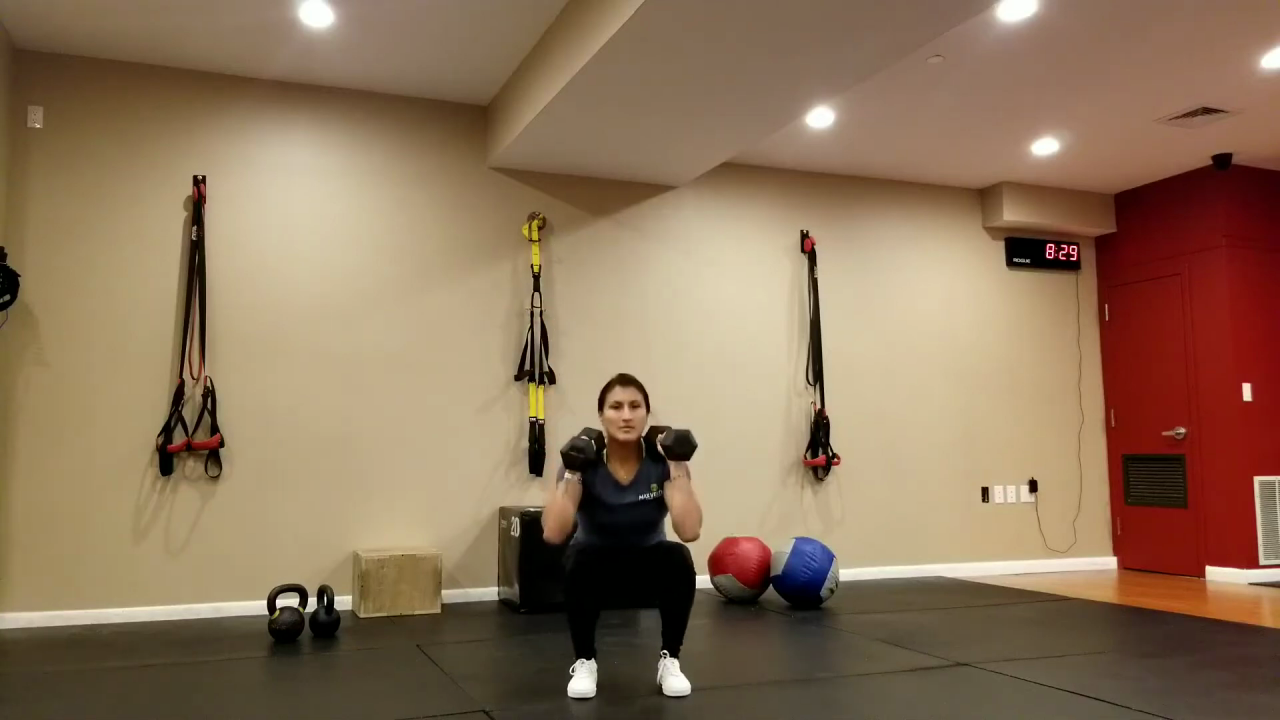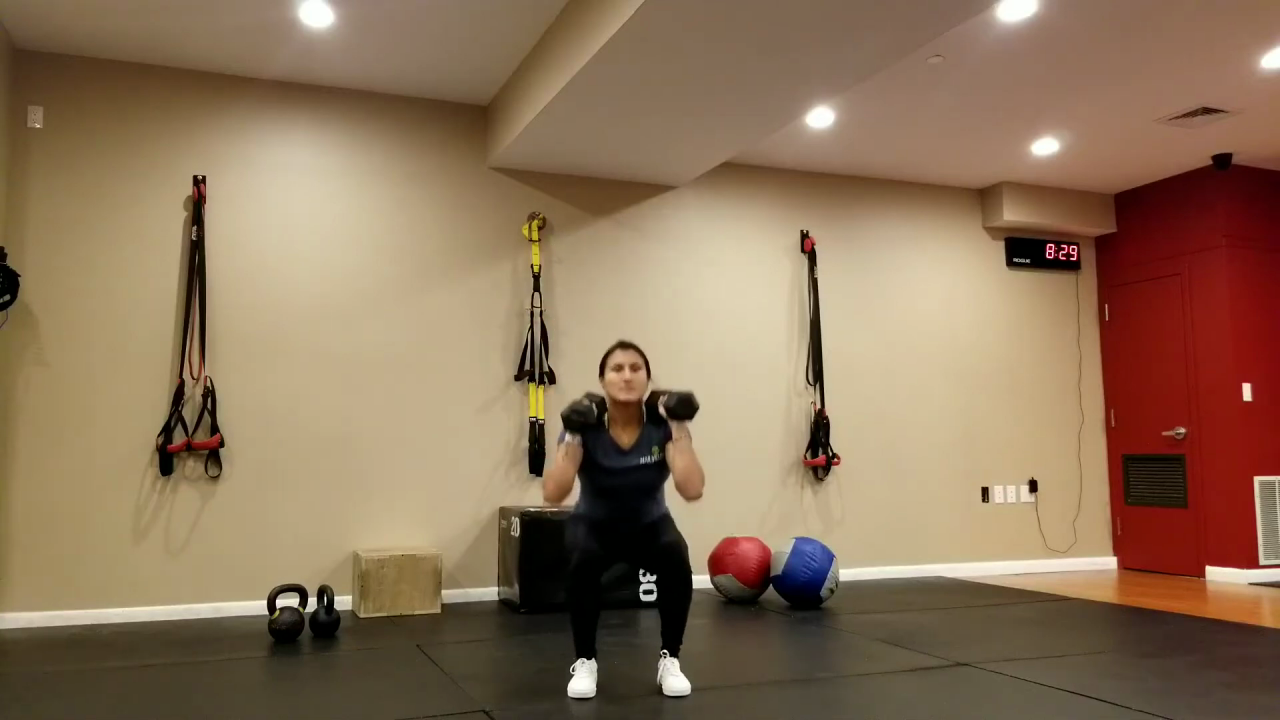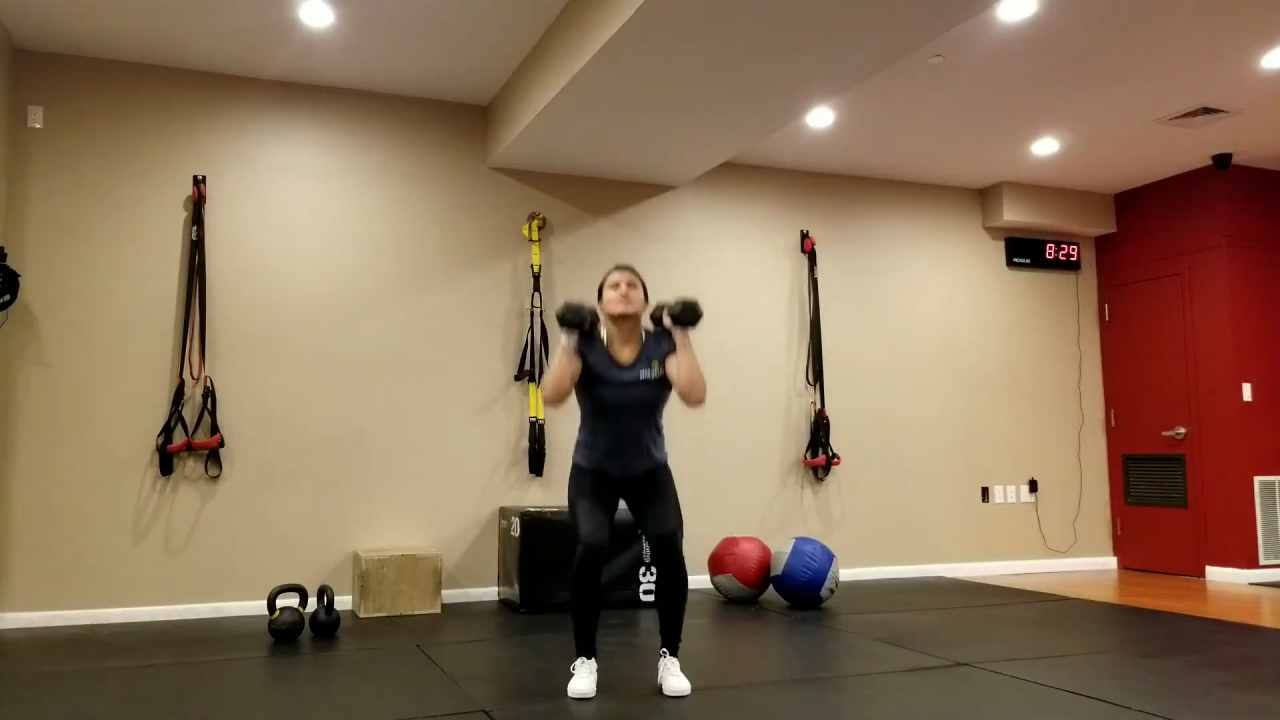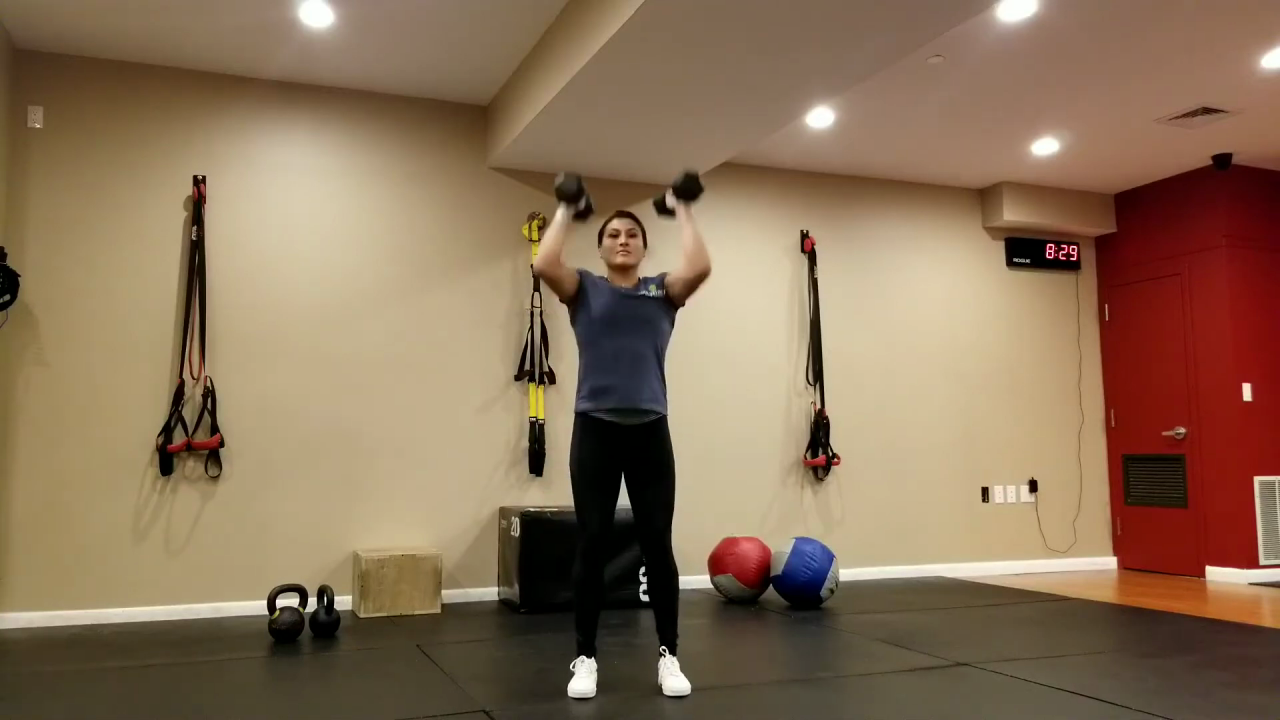
dt=0.2s
person 1, frame 1
left shoulder: (662, 463)
left elbow: (689, 531)
right elbow: (553, 534)
left wrist: (678, 468)
right wrist: (572, 474)
left hip: (646, 558)
right hip: (596, 558)
left knee: (678, 561)
right knee: (579, 564)
left ankle: (669, 660)
right ankle: (584, 662)
person 1, frame 2
left shoulder: (662, 427)
right shoulder: (587, 428)
left elbow: (693, 491)
right elbow: (553, 495)
left wrist: (679, 428)
right wrist: (572, 435)
left hip: (648, 526)
right hip: (595, 525)
left knee: (675, 558)
right knee: (584, 559)
left ankle: (669, 659)
right ankle: (585, 661)
person 1, frame 3
left shoulder: (662, 346)
right shoulder: (586, 347)
left elbow: (695, 395)
right elbow: (552, 395)
left wrist: (680, 336)
right wrist: (569, 339)
left hip: (649, 472)
right hip: (593, 473)
left knee: (668, 549)
right knee: (590, 550)
left ankle: (670, 658)
right ankle: (585, 660)
person 1, frame 4
left shoulder: (663, 287)
right shoulder: (583, 287)
left elbow: (700, 266)
right elbow: (543, 265)
left wrist: (683, 214)
right wrist: (564, 214)
left hip: (649, 430)
right hip: (595, 429)
left knee: (657, 545)
right knee: (592, 543)
left ankle: (668, 656)
right ankle: (585, 659)
